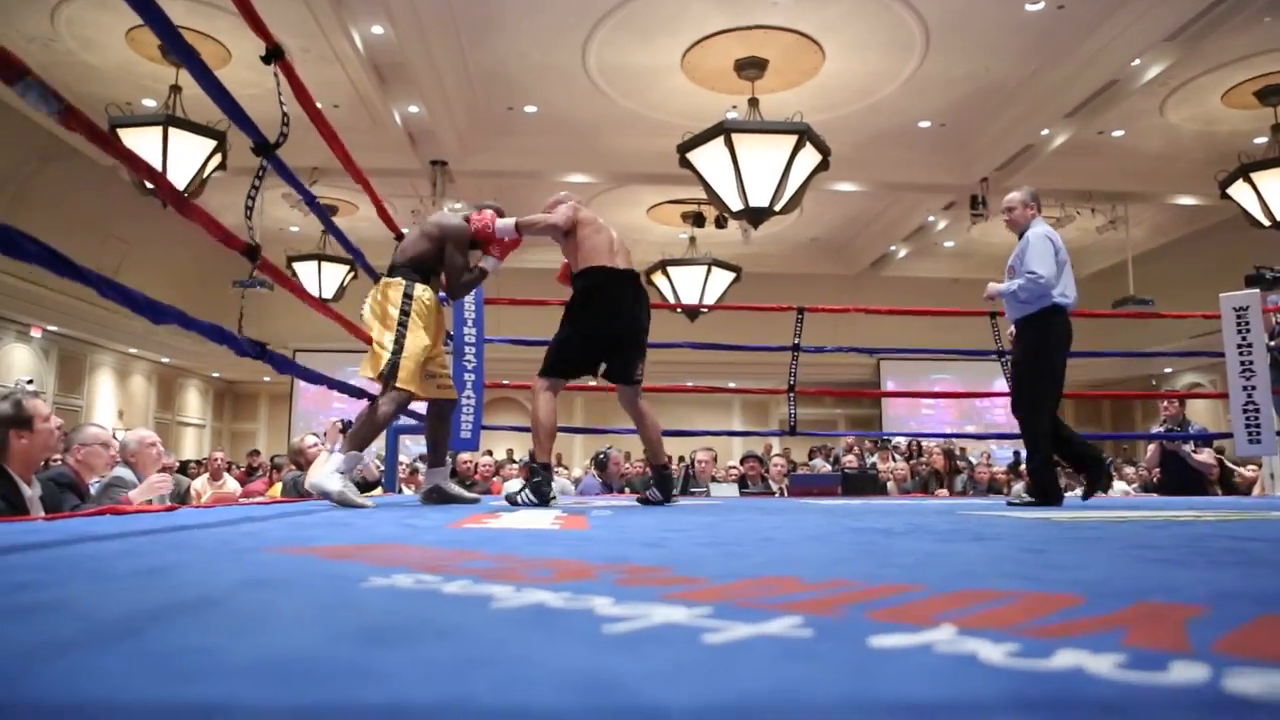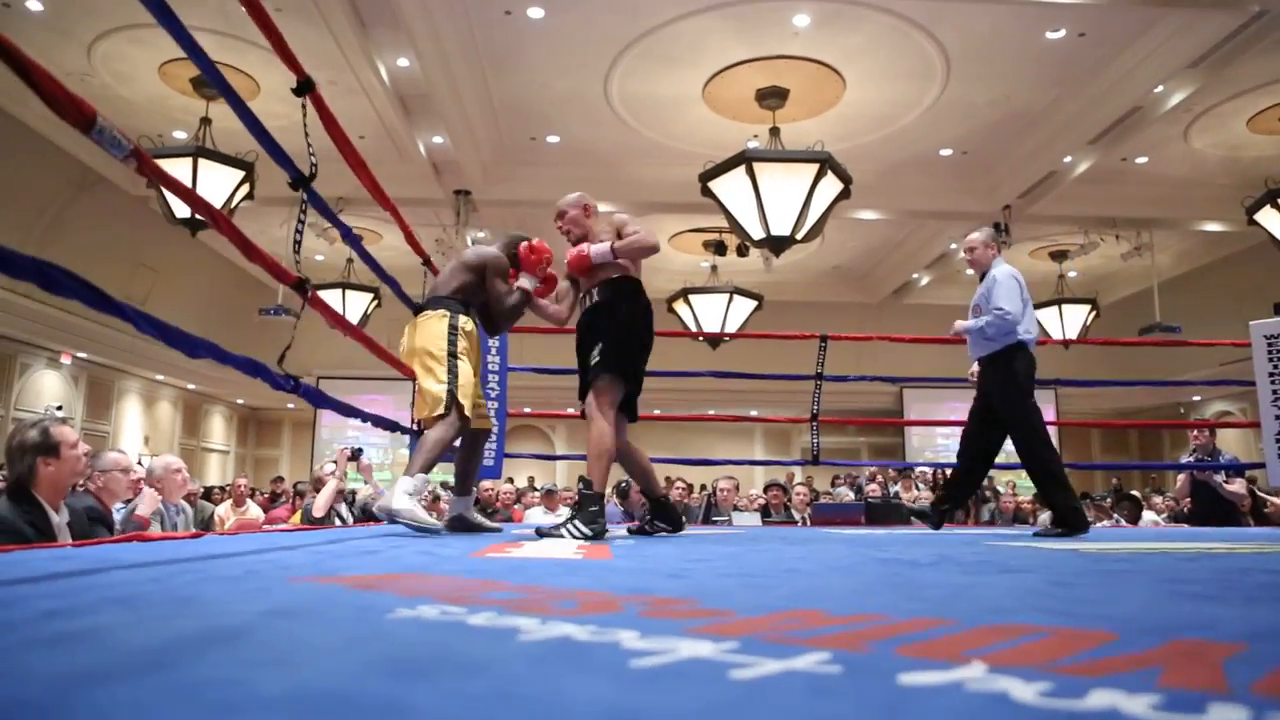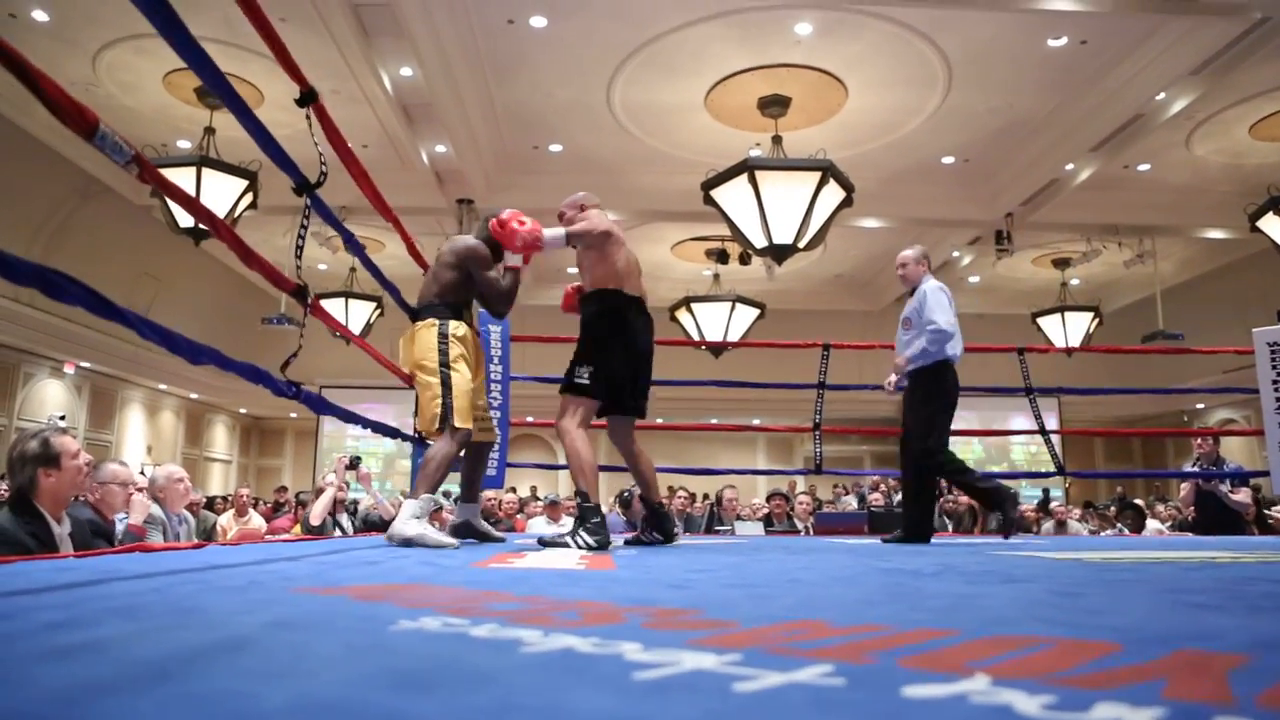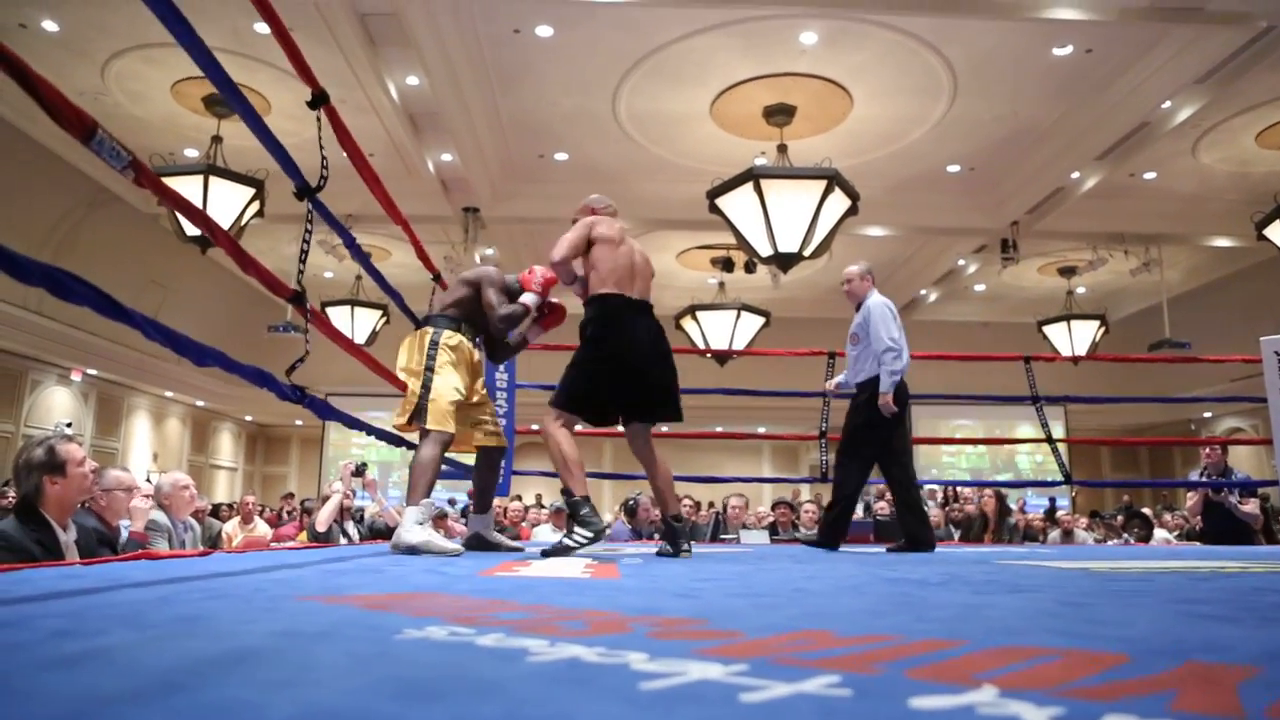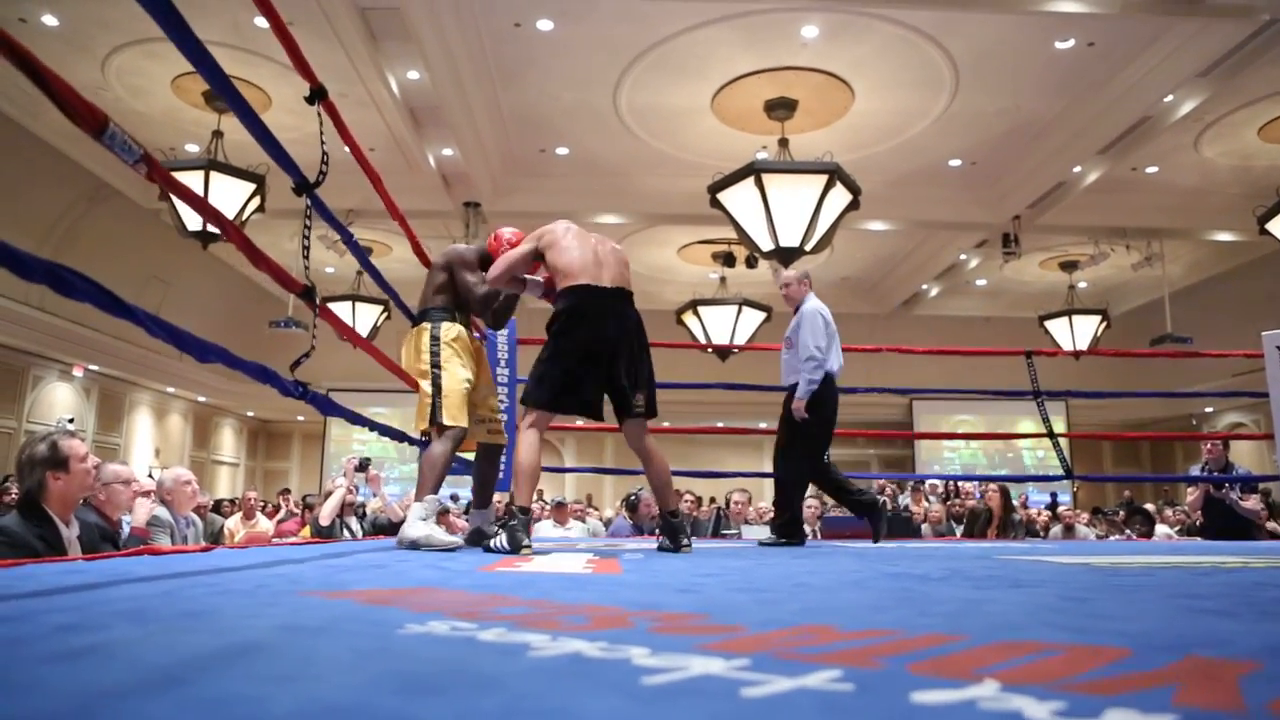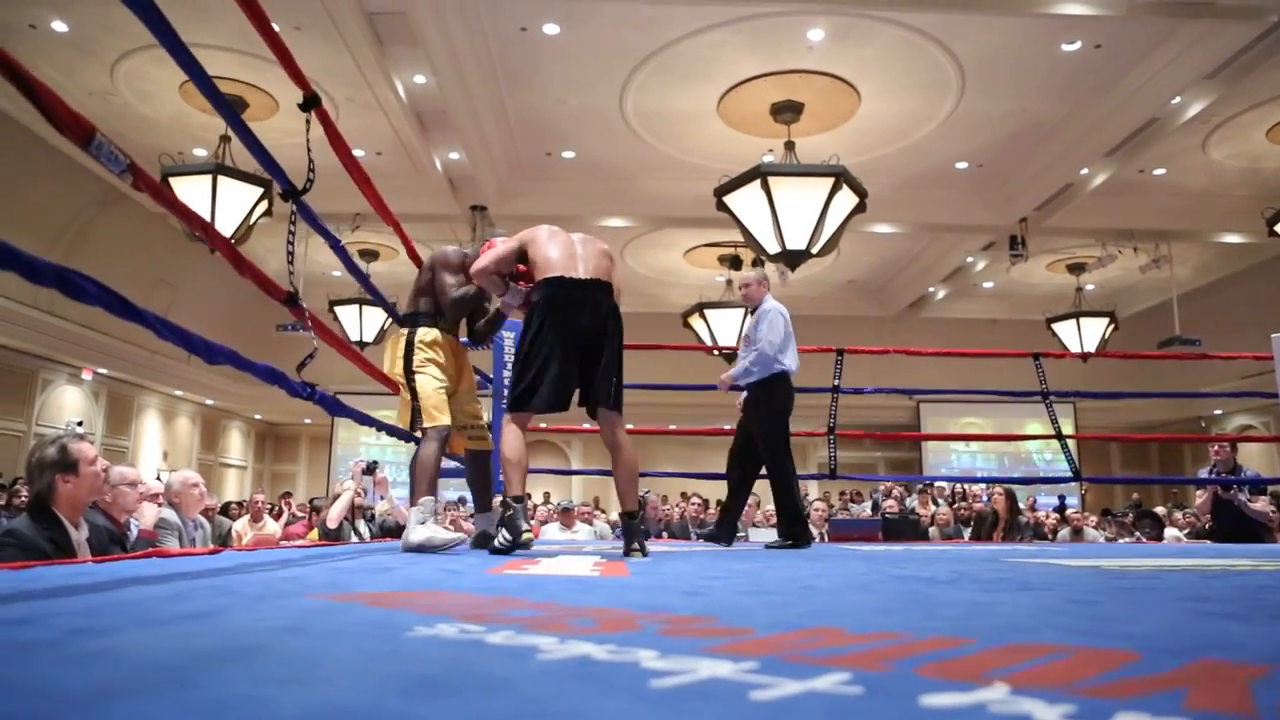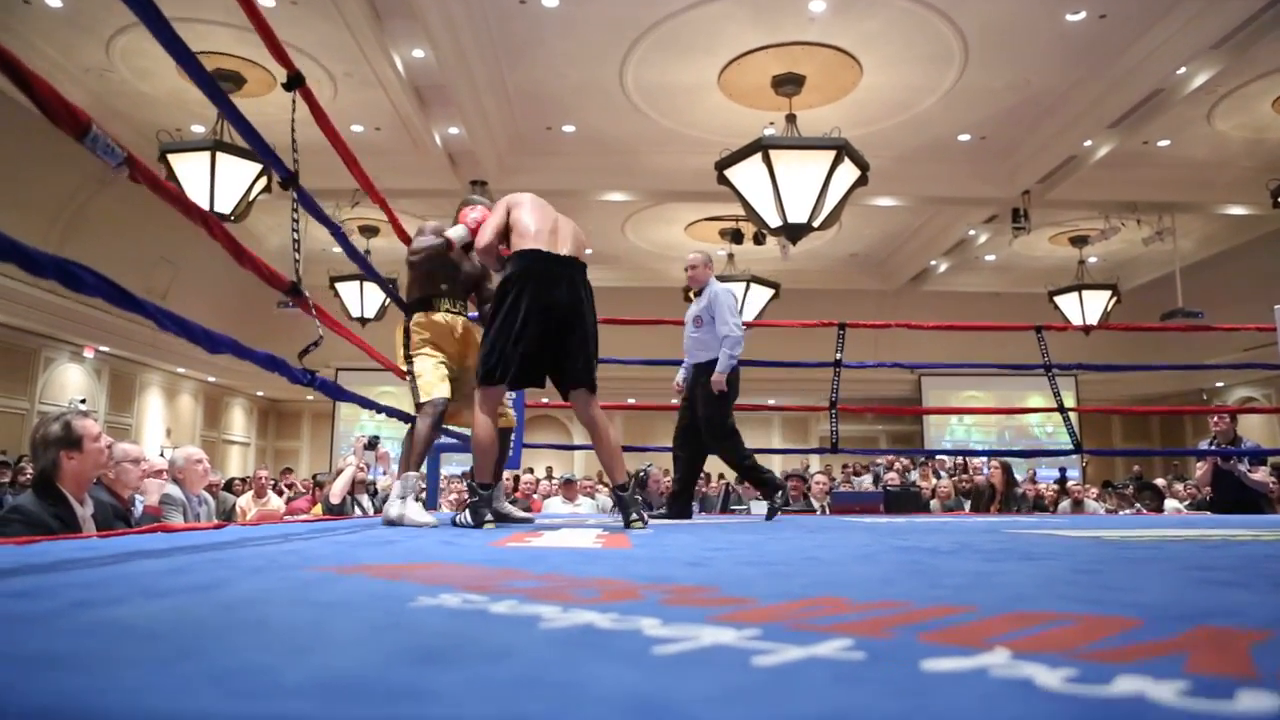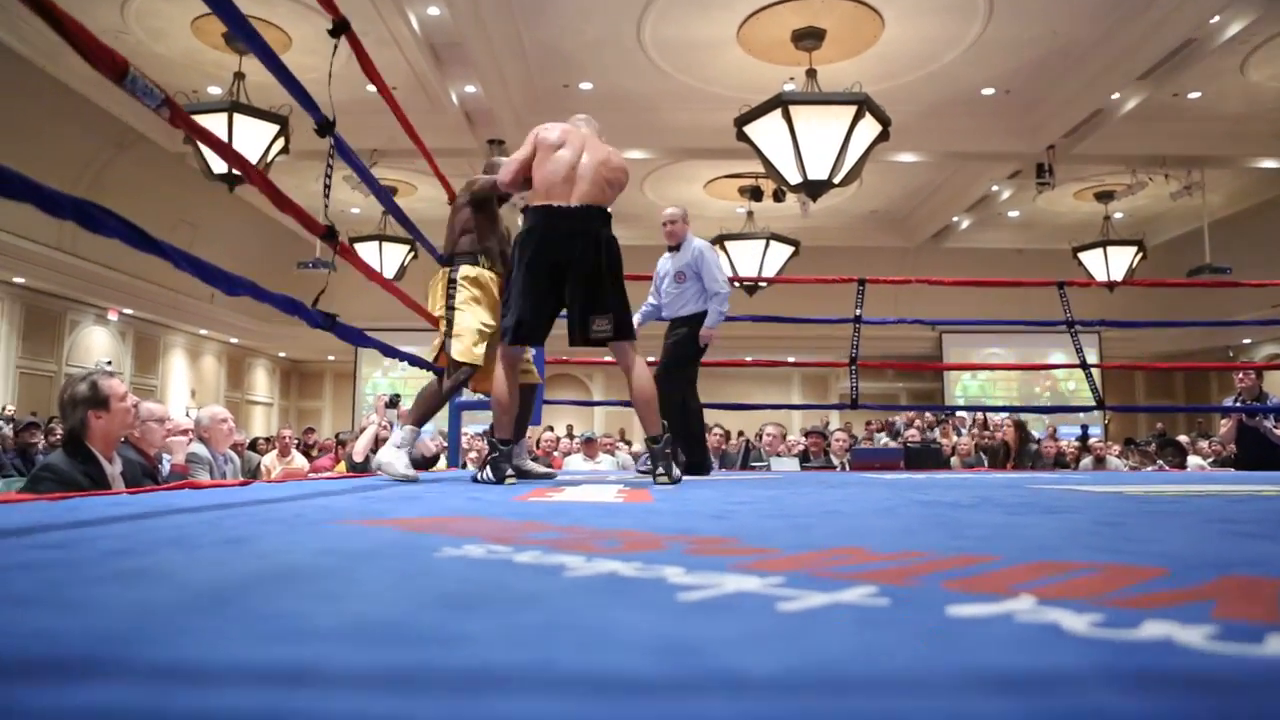
dt=0.3s
person 1, frame 1
left shoulder: (570, 210)
right shoulder: (608, 234)
left elbow: (553, 223)
left hip: (600, 301)
right hip: (631, 305)
left knee: (544, 387)
right knee: (632, 400)
left ankle: (540, 483)
right ankle: (664, 481)
person 1, frame 2
left shoulder: (615, 224)
right shoulder: (577, 264)
left elbow: (649, 242)
right elbow: (560, 315)
left wrist: (600, 251)
right wrist: (529, 296)
left hip: (623, 312)
left knee: (598, 407)
right knee: (613, 434)
left ankle: (590, 511)
right ankle: (664, 511)
person 1, frame 3
left shoulder: (594, 219)
right shoulder: (611, 243)
left elbow: (601, 230)
left wrist: (546, 237)
right wrist: (585, 303)
left hip: (609, 327)
right hip: (630, 330)
left knee: (570, 423)
right knee: (623, 438)
left ankle: (592, 524)
right ankle: (658, 521)
person 1, frame 4
left shoulder: (594, 224)
right shoulder: (639, 253)
left elbow: (557, 260)
left wrist: (575, 280)
left hip: (608, 331)
right hip: (647, 335)
left knee: (555, 423)
right knee: (641, 443)
left ankle: (585, 516)
right ankle: (677, 533)
person 1, frame 5
left shoulder: (551, 232)
right shoulder: (614, 249)
left elbow: (494, 276)
left wrist: (533, 285)
left hip: (579, 323)
right hip: (624, 322)
left knee: (532, 424)
right knee: (639, 437)
left ankle: (518, 527)
right ankle: (675, 529)
person 1, frame 6
left shoulder: (534, 234)
right shoulder: (600, 248)
left elbow: (480, 269)
left wrist: (512, 296)
left hip: (554, 307)
right hip: (601, 309)
left knee: (515, 419)
right knee: (613, 430)
left ankle: (516, 519)
right ankle: (633, 533)
person 1, frame 7
left shoulder: (514, 202)
right shoulder: (571, 228)
left elbow: (483, 245)
left hip: (527, 280)
right hip: (572, 286)
left knee: (487, 397)
right knee: (587, 407)
left ankle: (481, 504)
right ankle: (627, 504)
person 1, frame 8
left shoulder: (546, 133)
right shoulder: (618, 164)
left elbow: (505, 181)
left hip: (542, 236)
right hip: (593, 241)
left knee: (509, 356)
right knee: (628, 353)
left ankle: (500, 460)
right ankle: (661, 456)
person 2, frame 1
left shoulder: (450, 226)
right shoulder: (457, 228)
left elbow: (454, 284)
right elbow: (456, 288)
left wrist: (491, 258)
right wrist: (492, 259)
left hip: (417, 302)
right hip: (405, 297)
left knee: (443, 396)
right knee: (397, 391)
left ankle: (437, 483)
right ankle: (332, 472)
person 2, frame 2
left shoulder: (478, 261)
right shoulder: (492, 257)
left elbow: (493, 327)
right elbow: (503, 314)
left wrist: (531, 291)
right wrist: (529, 280)
left hip: (444, 330)
right hip: (444, 327)
left knee: (478, 426)
right knee: (453, 418)
left ankle: (461, 512)
right ankle: (404, 495)
person 2, frame 3
left shoulder: (467, 252)
right shoulder: (474, 247)
left elbow: (497, 308)
right elbow: (500, 304)
left wrist: (513, 262)
right wrist: (515, 258)
left hip: (449, 339)
right hip: (442, 336)
left knee: (481, 434)
right knee: (455, 431)
left ankle: (467, 518)
right ankle: (409, 520)
person 2, frame 4
left shoulder: (500, 298)
right shoulder: (491, 277)
left elbow: (498, 355)
right elbow: (499, 324)
left wrist: (535, 328)
right wrist: (532, 298)
left hip: (461, 354)
right hip: (441, 346)
left knee: (493, 443)
right knee: (438, 434)
left ankle: (480, 531)
right ankle: (412, 527)
person 2, frame 5
left shoulder: (477, 267)
right shoulder: (464, 254)
left elbow: (495, 320)
right elbow: (480, 304)
left hip: (461, 345)
right hip: (440, 339)
left knee: (493, 437)
right knee: (451, 429)
left ankle: (481, 524)
right ankle: (417, 522)
person 2, frame 6
left shoulder: (475, 280)
right shoulder: (451, 257)
left elbow: (478, 336)
right elbow: (450, 305)
left wrist: (506, 306)
left hip: (451, 353)
right hip: (421, 344)
left knee: (477, 440)
right knee: (438, 429)
left ankle: (487, 526)
right ankle: (420, 524)
person 2, frame 7
left shoulder: (478, 264)
right shoulder: (433, 232)
left elbow: (489, 307)
right elbow: (415, 258)
left hip: (463, 334)
right hip: (427, 329)
left knee: (500, 418)
right knee: (435, 405)
left ankle: (495, 501)
right ankle: (401, 499)
person 2, frame 8
left shoulder: (498, 228)
right shoulder: (478, 188)
left hip: (492, 294)
right hip: (466, 286)
left knee: (526, 380)
right knee: (458, 370)
left ankle: (517, 457)
right ankle: (396, 450)
person 3, frame 1
left shoulder: (1037, 237)
right shoulder: (1034, 239)
left elbow: (1039, 282)
left wrist: (1001, 289)
right wrist: (1020, 323)
left hip: (1042, 331)
right hip: (1042, 330)
left knee: (1033, 410)
right knee: (1032, 409)
left ankle: (1044, 489)
right ankle: (1090, 463)
person 3, frame 2
left shoulder: (1001, 276)
right shoulder: (989, 281)
left elbow: (1005, 318)
left wrist: (967, 327)
right wrist: (980, 363)
left hip: (1009, 368)
right hip: (996, 371)
left knee: (1032, 442)
right knee: (975, 442)
left ankle: (1070, 516)
right ankle: (941, 509)
person 3, frame 3
left shoulder: (931, 290)
right shoulder: (917, 297)
left elbow: (942, 330)
left wrist: (907, 356)
right wrist: (898, 373)
left hip: (934, 381)
right hip: (922, 382)
left knee: (930, 453)
right knee: (914, 455)
left ankle: (999, 497)
right ankle: (915, 527)
person 3, frame 4
left shoulder: (876, 306)
right shoulder: (865, 312)
left elbow: (890, 350)
left wrist: (885, 390)
right wrist: (839, 380)
left hip: (876, 395)
right hip: (875, 394)
left knee: (851, 461)
right knee: (896, 466)
left ankle: (831, 533)
right ankle: (918, 536)
person 3, frame 5
left shoulder: (810, 311)
right shoulder: (806, 314)
left elbow: (815, 358)
left wrist: (800, 396)
right wrist: (797, 394)
left hip: (813, 397)
right hip: (816, 398)
left knee: (790, 461)
right knee: (812, 464)
left ankle: (788, 530)
right ankle: (867, 506)
person 3, frame 6
left shoulder: (771, 311)
right shoulder: (759, 315)
left elbow: (766, 352)
left wrist: (733, 375)
right wrist: (746, 393)
left hip: (771, 393)
right hip: (760, 395)
left knee: (777, 463)
right knee: (741, 462)
left ankle: (796, 533)
right ankle: (724, 528)
person 3, frame 7
left shoulder: (720, 293)
right shoulder: (697, 303)
left elbow: (732, 335)
left wrist: (721, 371)
right wrist: (683, 373)
left hip: (718, 376)
right hip: (699, 379)
left knee: (718, 438)
right knee: (687, 440)
left ankle: (771, 487)
right ankle: (679, 505)
person 3, frame 8
left shoulder: (700, 250)
right shoulder: (664, 261)
left elbow: (720, 290)
right elbow: (655, 298)
left wrist: (710, 324)
right wrist: (638, 318)
left hip: (694, 326)
right hip: (675, 327)
left knee: (666, 385)
right knee: (684, 392)
right ankle: (697, 459)
